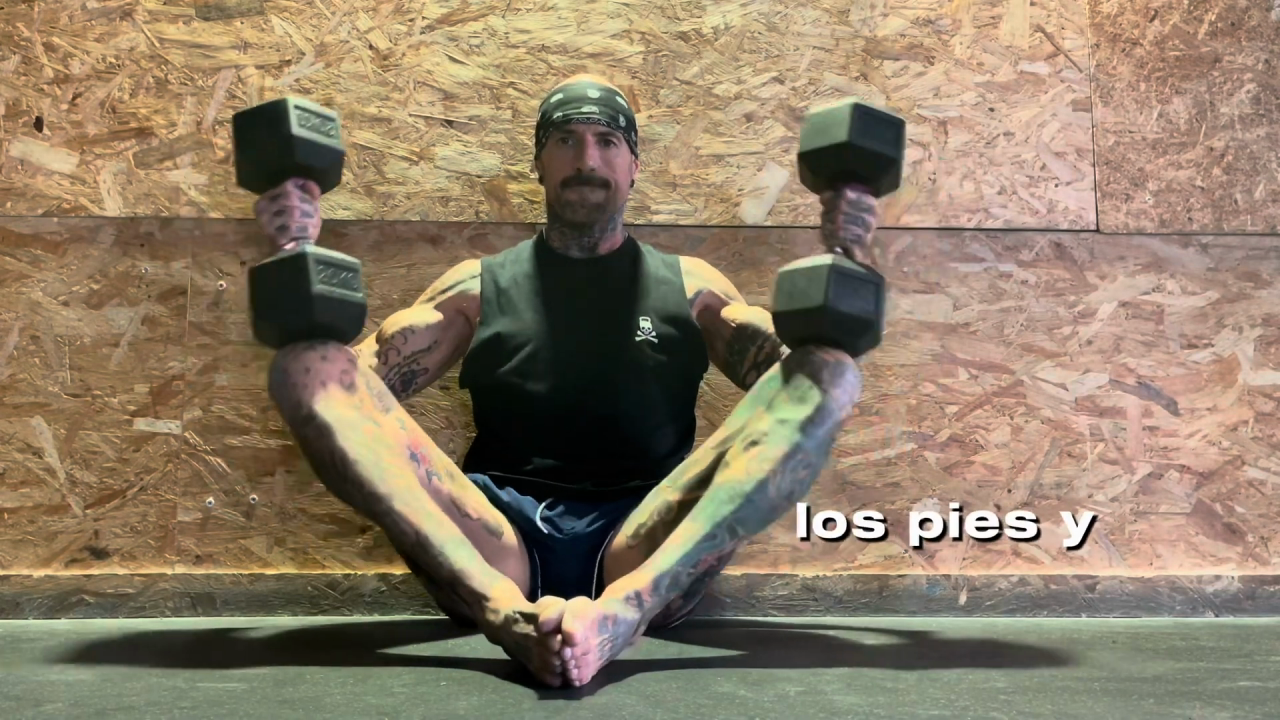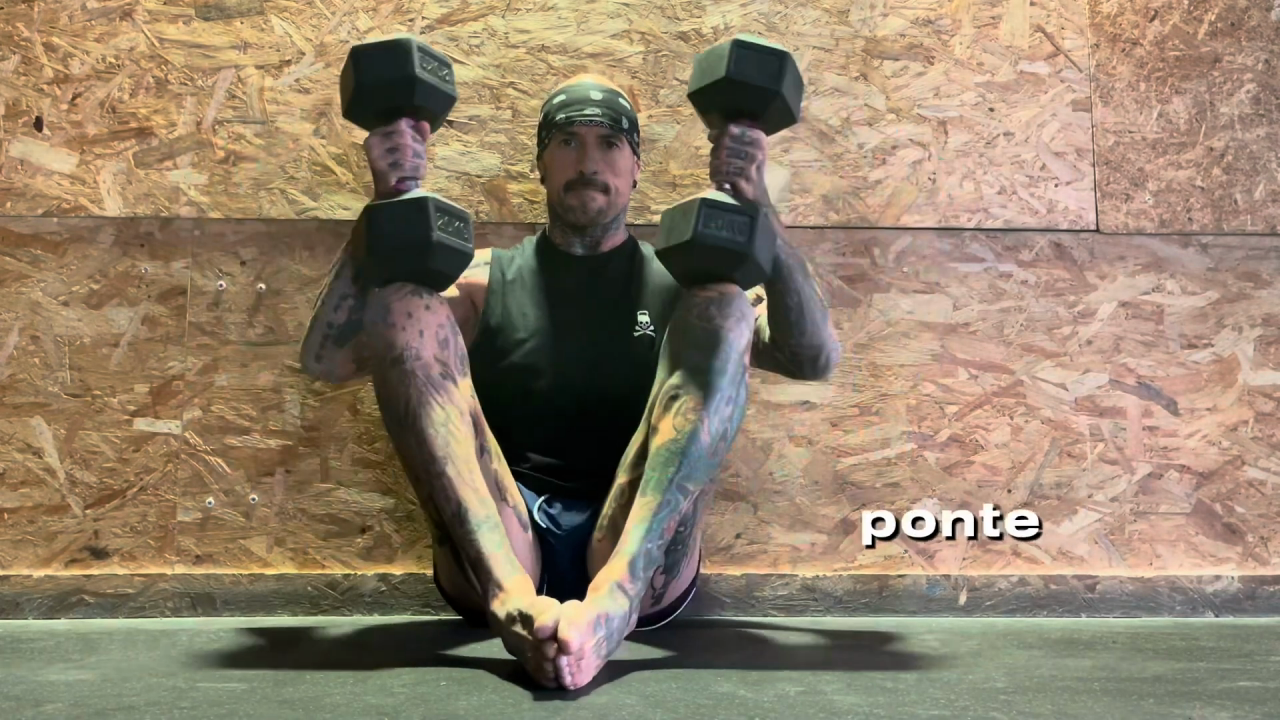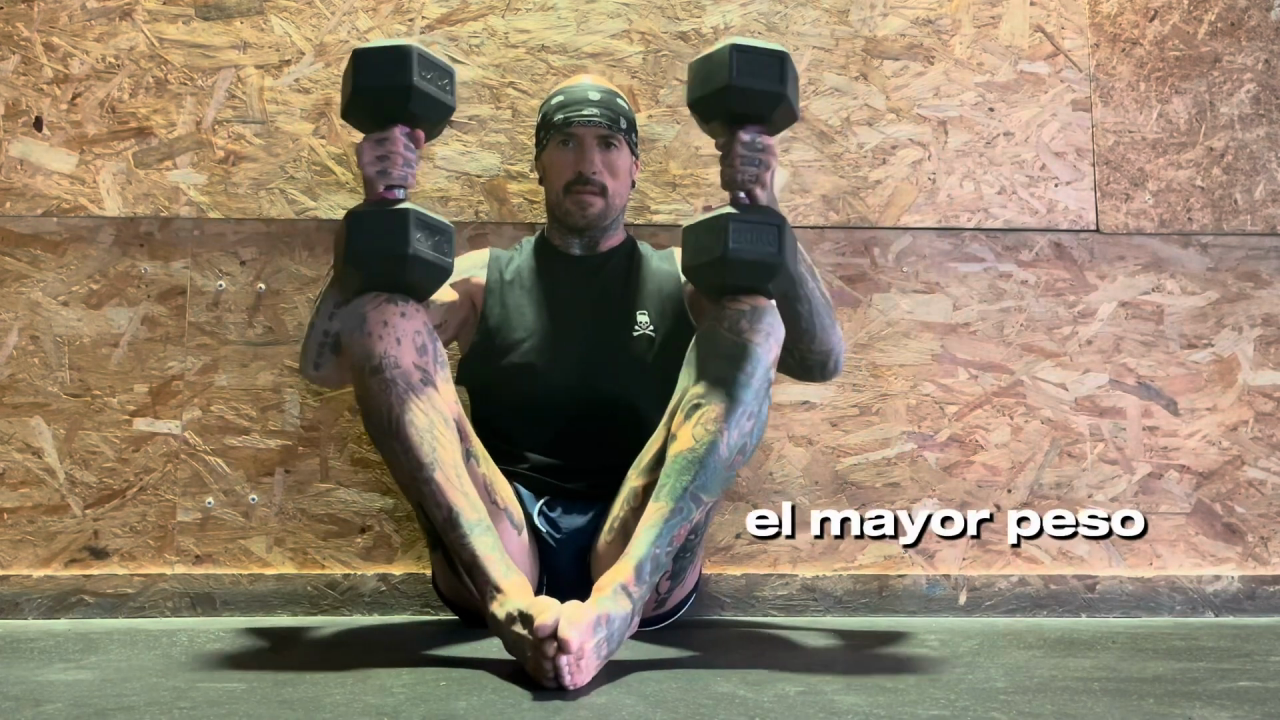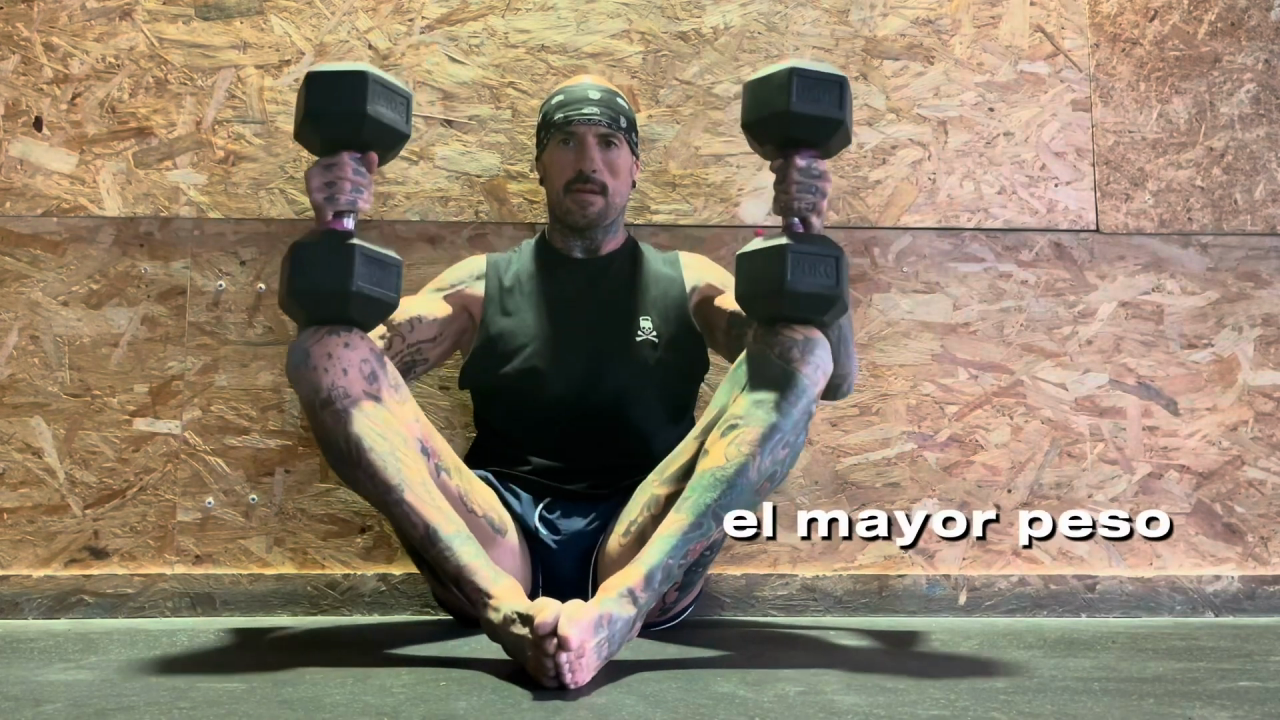
dt=0.4s
person 1, frame 1
left shoulder: (687, 285)
right shoulder: (479, 286)
left elbow: (812, 387)
right elbow: (344, 388)
left hip: (644, 551)
right hip: (496, 546)
left knee: (829, 374)
right knee: (305, 370)
left ankle: (619, 612)
right ankle: (508, 613)
person 1, frame 2
left shoulder: (681, 279)
right shoulder: (483, 279)
left elbow: (812, 358)
right elbow: (327, 359)
left wrist: (755, 203)
right wrist: (388, 198)
left hip: (640, 558)
right hip: (496, 556)
left knee: (720, 310)
right knee: (401, 308)
left ankle: (610, 609)
right ankle: (516, 608)
person 1, frame 3
left shoulder: (683, 280)
right shoulder: (480, 278)
left elbow: (821, 358)
right elbow: (325, 365)
left wrist: (762, 209)
left hip: (641, 563)
right hip: (495, 554)
left knee: (749, 323)
right knee: (381, 317)
left ankle: (611, 610)
right ankle: (513, 608)
person 1, frame 4
left shoulder: (688, 281)
right shoulder: (481, 283)
left elbow: (832, 377)
right elbow: (324, 377)
left wrist: (805, 232)
left hip: (646, 560)
right hip: (495, 551)
left knee: (798, 351)
right knee: (327, 354)
left ankle: (616, 611)
right ankle: (509, 613)
